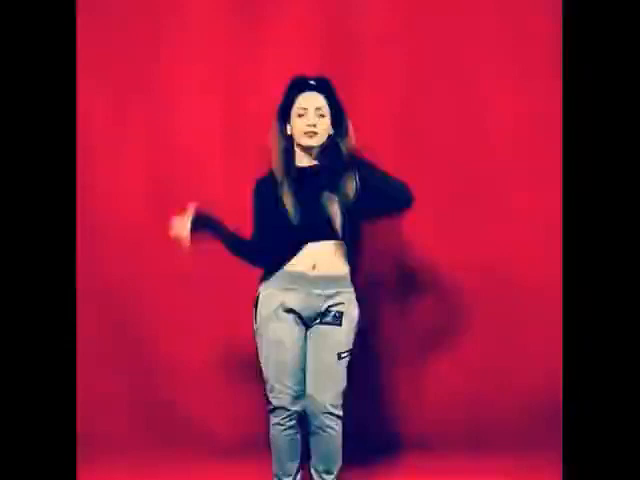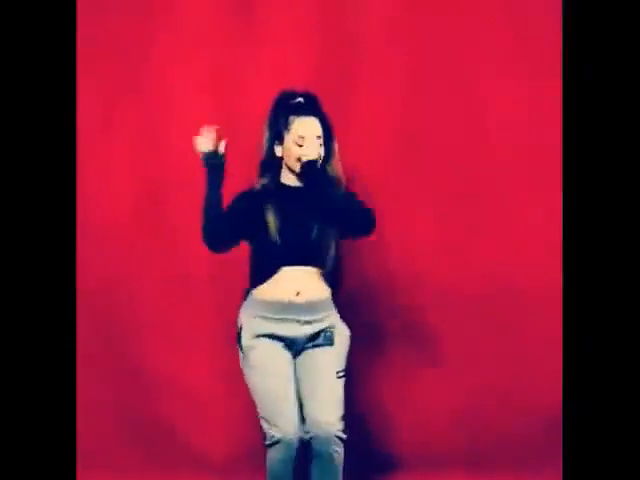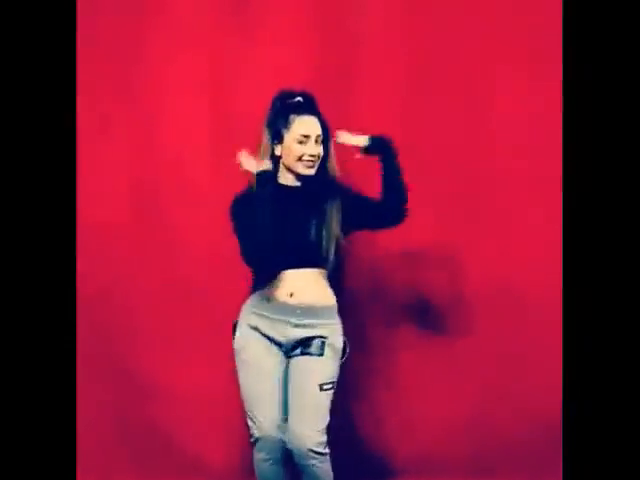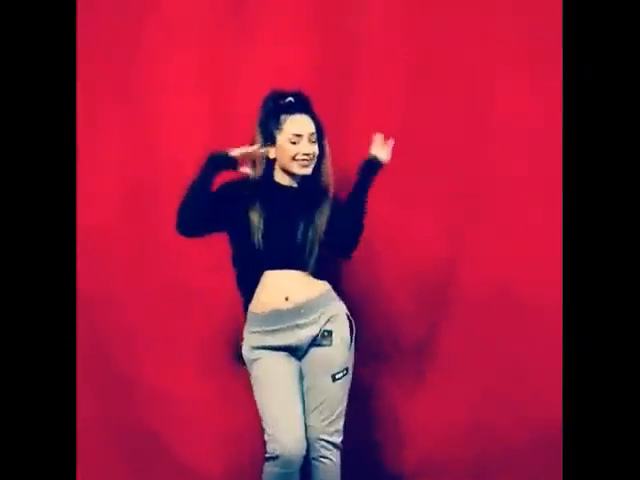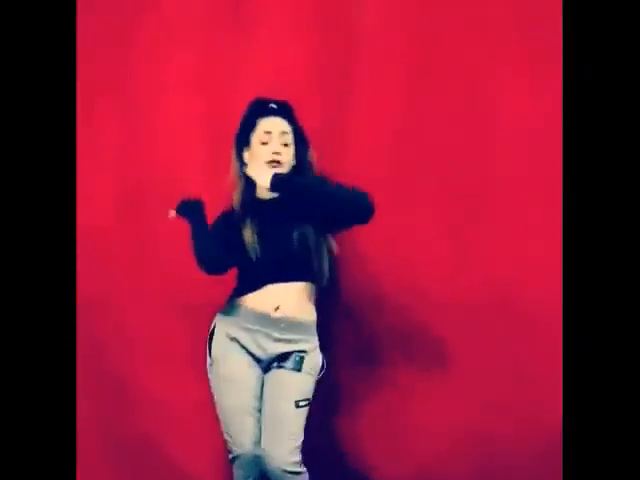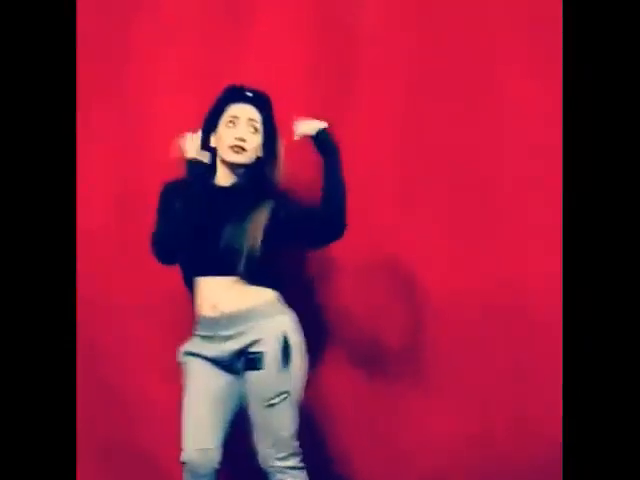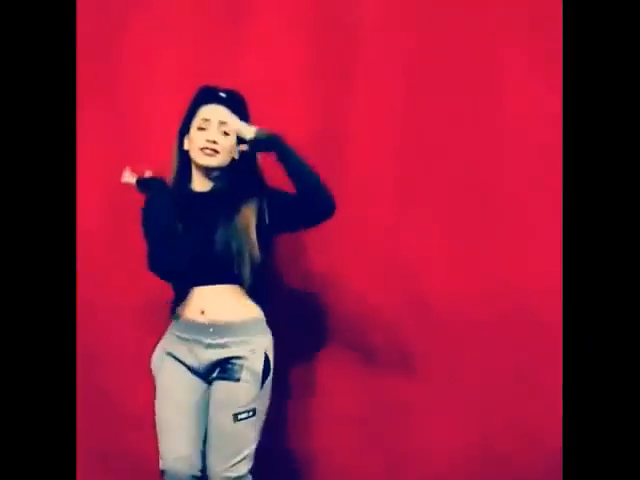
dt=0.4s
person 1, frame 1
left shoulder: (347, 173)
right shoulder: (271, 184)
left elbow: (401, 199)
right elbow: (260, 253)
left wrist: (362, 169)
right wrist: (205, 223)
left hip: (334, 299)
right hip: (282, 297)
left knee: (326, 407)
right knee: (285, 404)
person 1, frame 2
left shoulder: (328, 197)
right shoulder: (256, 200)
left elbow: (364, 223)
right elbow: (216, 240)
left wrist: (315, 172)
right wrist: (214, 167)
left hip: (320, 322)
right hip: (262, 323)
left knee: (328, 430)
right knee: (283, 432)
person 1, frame 3
left shoulder: (333, 196)
right shoulder: (252, 201)
left elbow: (391, 213)
right elbow: (257, 254)
left wrist: (383, 151)
right wrist: (264, 184)
left hip: (319, 329)
right hip: (261, 324)
left knee: (309, 441)
right knee: (266, 435)
person 1, frame 4
left shoulder: (323, 201)
right shoulder: (242, 195)
left elbow: (343, 246)
right elbow: (189, 224)
left wrist: (367, 175)
right wrist: (217, 165)
left hip: (323, 322)
right hip: (267, 335)
left knee: (325, 440)
right knee: (286, 448)
person 1, frame 5
left shoulder: (309, 205)
right shoulder: (234, 217)
left elbow: (362, 207)
right elbow: (213, 262)
left wrist: (288, 182)
right wrist: (194, 214)
left hip: (296, 341)
right hip: (237, 333)
person 1, frame 6
left shoulder: (270, 203)
right shoulder: (185, 194)
left elbow: (329, 228)
right elbow: (165, 250)
left wrist: (328, 151)
right wrist: (191, 175)
left hip: (263, 332)
right hip: (205, 340)
person 1, frame 7
left shoulder: (253, 201)
right shoulder: (164, 203)
left elbow: (319, 207)
right elbow: (169, 266)
left wrist: (275, 143)
right wrist: (156, 195)
left hip: (242, 346)
right hip: (181, 345)
